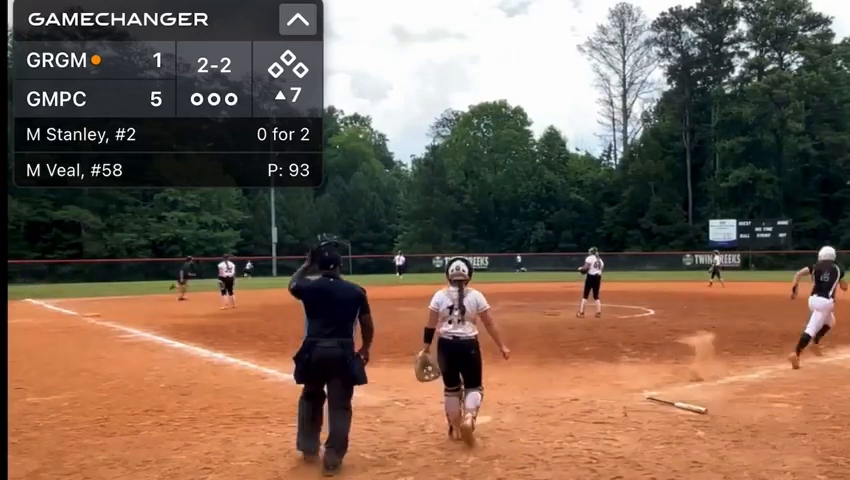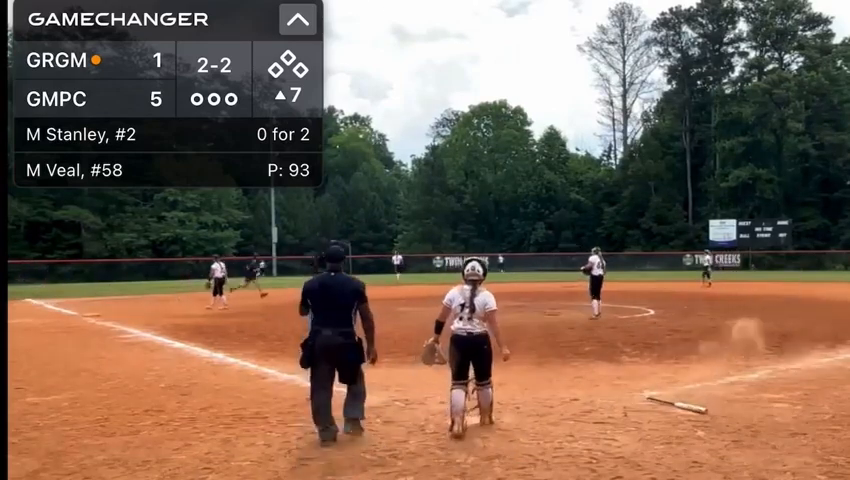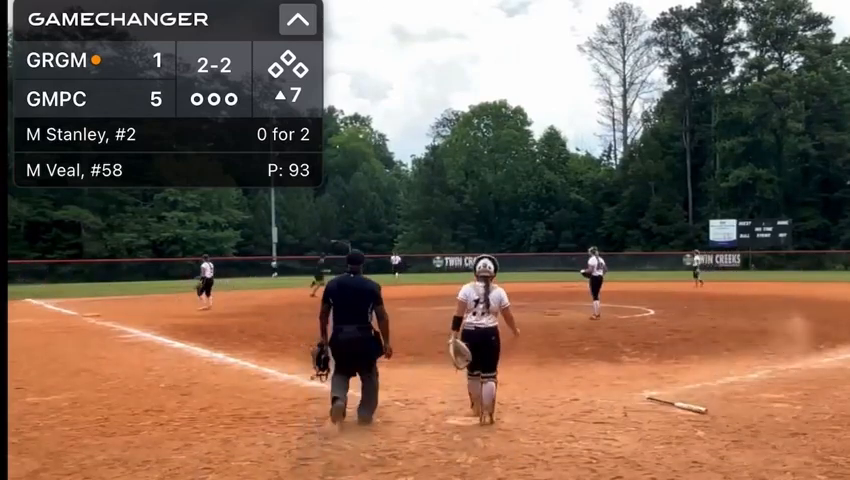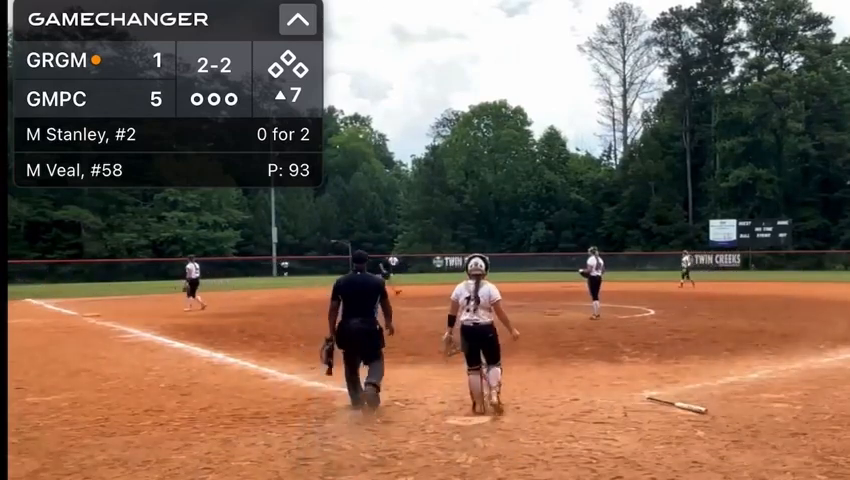
dt=0.5s
person 1, frame 1
left shoulder: (309, 288)
right shoulder: (355, 291)
left elbow: (292, 285)
right elbow: (368, 327)
left wrist: (308, 263)
right wrist: (365, 349)
left hip: (314, 352)
right hip: (343, 353)
left knee: (310, 399)
right knee: (339, 407)
left ankle: (309, 448)
right ankle: (332, 460)
person 1, frame 2
left shoulder: (311, 284)
right shoulder: (355, 284)
left elbow: (303, 311)
right elbow: (367, 317)
right wrist: (371, 345)
left hip: (318, 340)
right hip: (345, 340)
left knee: (320, 387)
right knee: (355, 380)
left ankle: (326, 432)
right ankle: (353, 421)
person 1, frame 3
left shoulder: (332, 284)
right shoulder: (371, 286)
left elbow: (324, 313)
right elbow: (382, 315)
left wrist: (324, 337)
right wrist: (386, 341)
left hip: (340, 335)
right hip: (363, 335)
left knee: (341, 372)
right knee: (368, 374)
left ankle: (338, 401)
right ankle: (365, 414)
person 1, frame 4
left shoulder: (340, 282)
right shoulder: (377, 282)
left elbow: (333, 309)
right elbow: (386, 307)
left wrist: (331, 332)
right wrist: (389, 323)
left hip: (348, 328)
right hip: (369, 327)
left knee: (351, 365)
right knee: (375, 359)
left ankle: (357, 400)
right ankle: (371, 387)
person 2, frame 1
left shoulder: (440, 296)
right shoulder: (476, 296)
left elbow: (431, 325)
right elbow: (489, 324)
left wrist: (425, 348)
right wrist: (502, 346)
left hip: (446, 345)
right hip: (468, 345)
left knee: (451, 388)
right knee: (474, 387)
left ankle: (455, 429)
right ankle: (468, 419)
person 2, frame 2
left shoulder: (454, 293)
right shoulder: (487, 296)
left elbow: (442, 318)
right elbow: (493, 324)
left wrist: (436, 337)
right wrist: (502, 347)
left hip: (458, 341)
right hip: (480, 341)
left knee: (458, 383)
right knee: (484, 381)
left ankle: (457, 424)
right ankle: (485, 417)
person 2, frame 3
left shoulder: (467, 289)
right shoulder: (499, 292)
left elbow: (459, 315)
right elbow: (508, 316)
left wrist: (454, 335)
right wrist: (515, 330)
left hip: (469, 334)
right hip: (489, 335)
left knee: (473, 373)
right knee: (489, 375)
left ankle: (477, 407)
right ankle: (486, 414)
person 2, frame 4
left shoulder: (460, 288)
right shoulder: (490, 288)
left elbow: (452, 313)
right elbow: (500, 312)
left wrist: (449, 331)
right wrist: (512, 330)
left hip: (467, 330)
right hip: (486, 330)
left knee: (473, 368)
right knee: (494, 364)
left ankle: (478, 404)
right ankle: (494, 396)
